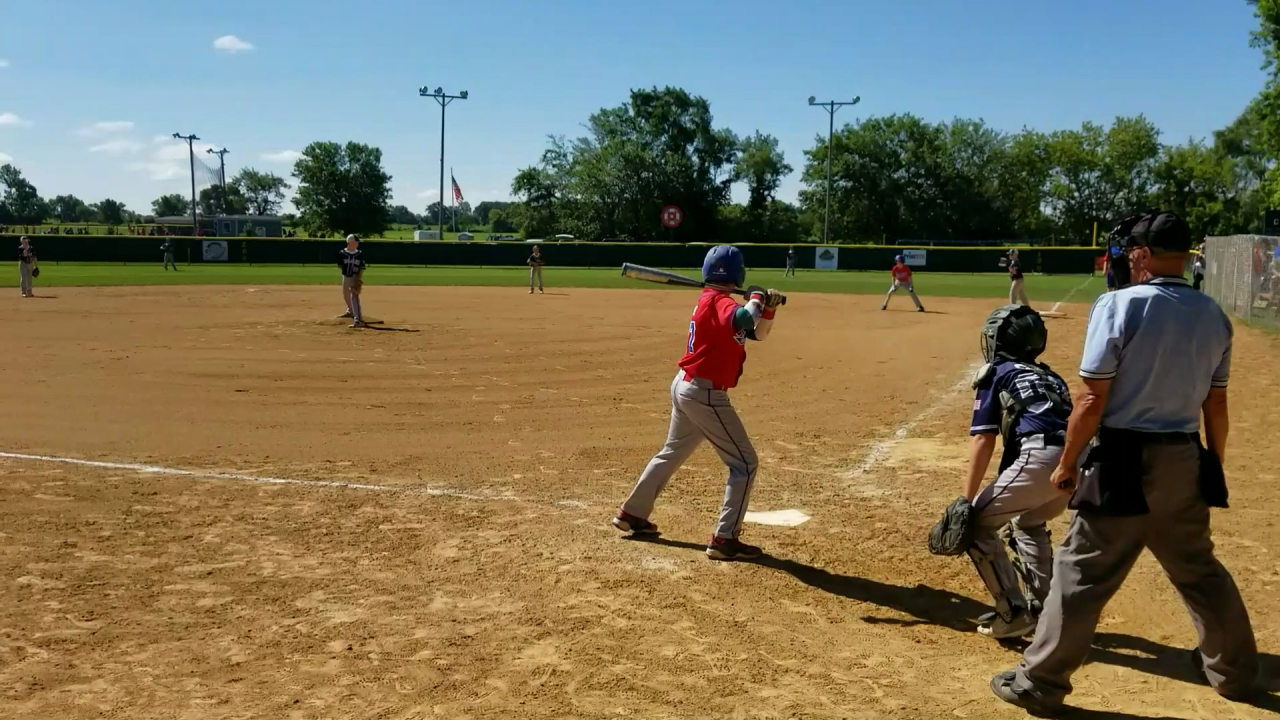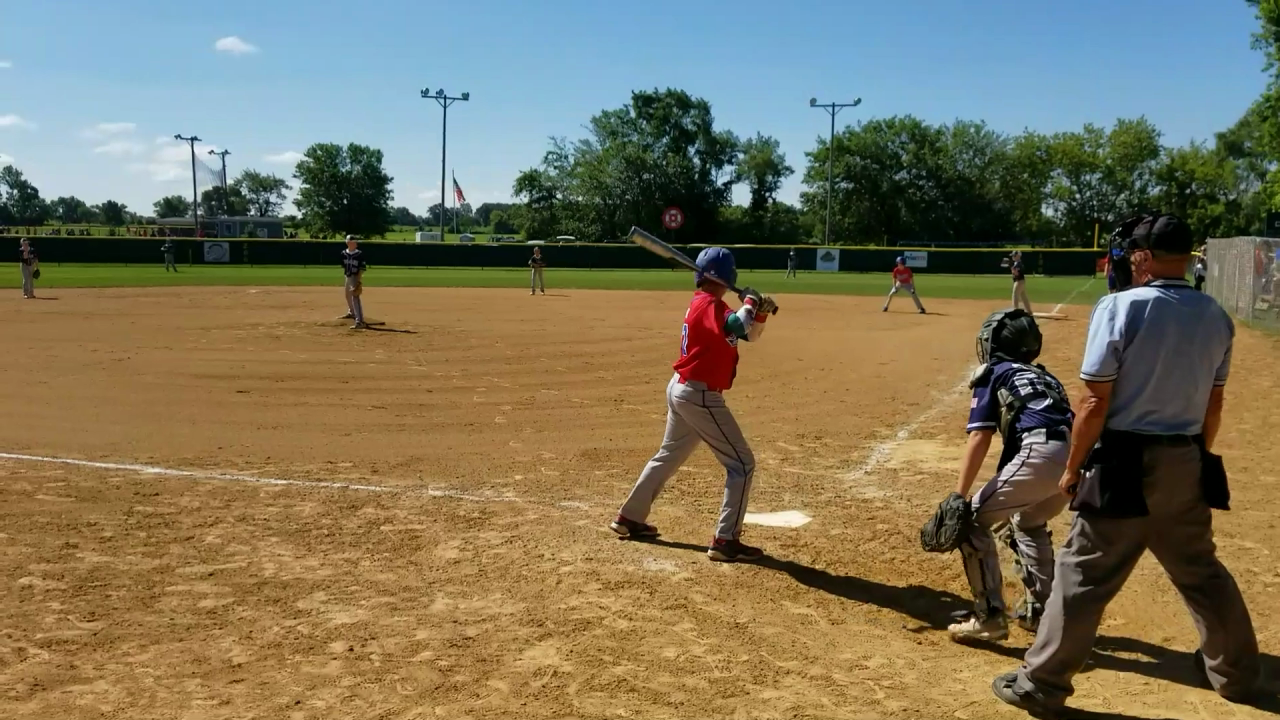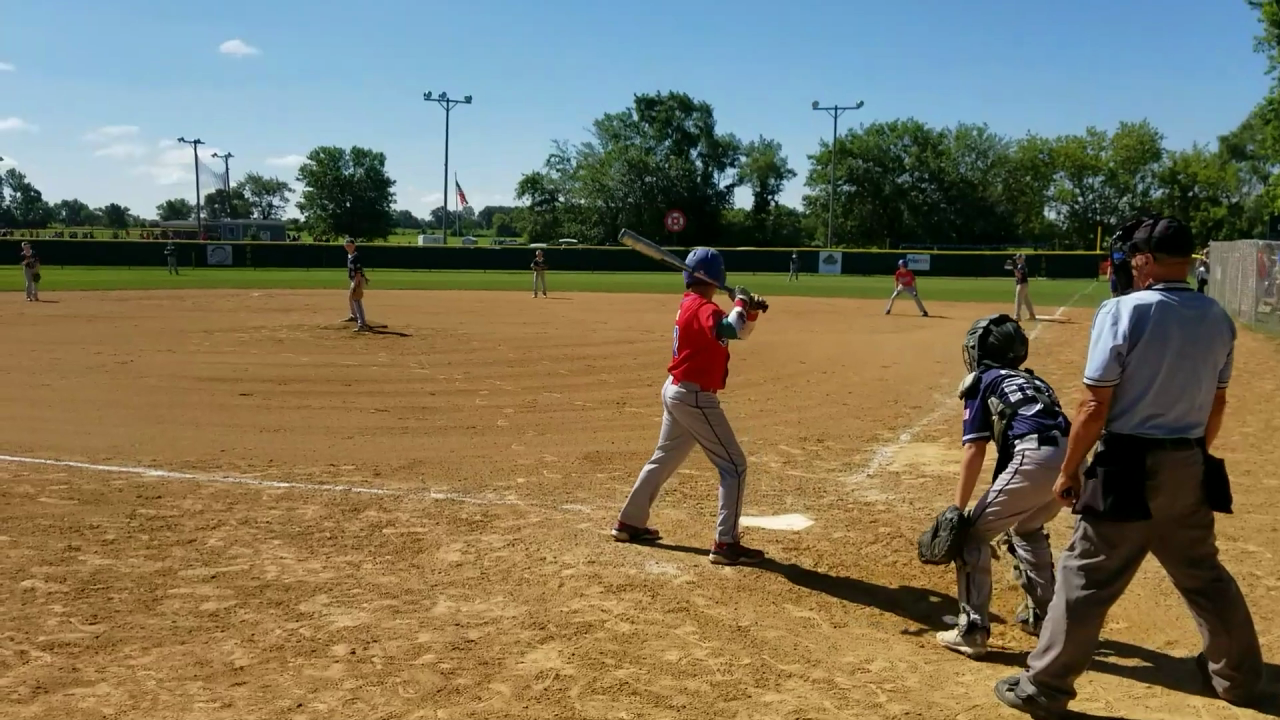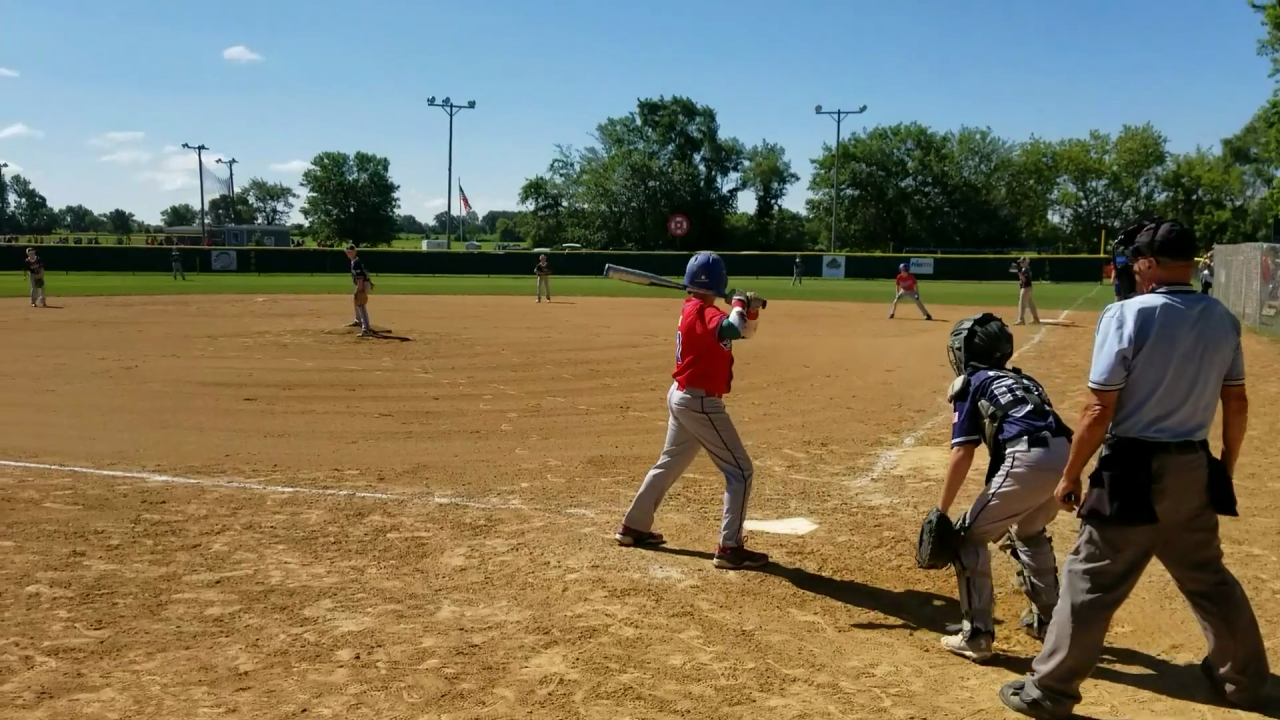
dt=0.2s
person 1, frame 1
left shoulder: (1119, 304)
right shoulder: (1213, 315)
left elbow: (1093, 399)
right elbow: (1217, 404)
left wrist: (1067, 463)
right wrist: (1215, 468)
left hip: (1124, 463)
right hip: (1186, 461)
left knee: (1082, 574)
right knee: (1200, 570)
left ankle: (1039, 683)
right ankle: (1234, 671)
person 1, frame 2
left shoulder: (1120, 307)
right shoulder: (1215, 316)
left elbow: (1096, 401)
right elbow: (1213, 403)
left wrist: (1074, 467)
left hip: (1125, 465)
right hip: (1187, 464)
left knee: (1082, 576)
right knee: (1202, 573)
left ankle: (1040, 685)
right ankle: (1235, 673)
person 1, frame 3
left shoulder: (1123, 311)
right shoulder: (1217, 318)
left elbow: (1096, 406)
right elbow: (1216, 404)
left wrist: (1069, 471)
left hip: (1128, 468)
right hip: (1190, 467)
left knee: (1085, 579)
right knee: (1204, 575)
right ankle: (1239, 676)
person 1, frame 4
left shoulder: (1127, 314)
right shoulder: (1222, 320)
left elbow: (1100, 410)
right elbow: (1236, 402)
left wrist: (1070, 476)
right wrist: (1224, 466)
left hip: (1134, 472)
right hip: (1195, 470)
left knee: (1090, 583)
right knee: (1210, 579)
right ankle: (1244, 679)
person 2, frame 1
left shoulder: (994, 374)
right shoulder: (1050, 377)
left elbow: (983, 441)
left wrist: (966, 502)
left hip: (1041, 458)
left knee: (975, 523)
right knee: (1027, 522)
left ankle: (1014, 612)
right ankle: (1042, 608)
person 2, frame 2
left shoulder: (992, 374)
right shoulder: (1045, 377)
left elbow: (979, 438)
left wrist: (959, 497)
left hip: (1041, 453)
left knee: (972, 520)
right knee: (1028, 522)
left ankle: (990, 614)
right ankle: (1042, 610)
person 2, frame 3
left shoulder: (981, 382)
right shoulder: (1034, 381)
left elbow: (975, 449)
left wrist: (957, 510)
left hip: (1035, 459)
left knee: (972, 532)
right knee: (1025, 527)
left ankle: (972, 630)
right ankle: (1043, 614)
person 2, frame 4
left shoulder: (970, 384)
right shoulder: (1024, 381)
left elbow: (963, 453)
left wrist: (941, 511)
left hip: (1028, 461)
right hip: (1066, 456)
left knee: (970, 536)
right knee: (1027, 531)
left ankle: (977, 634)
right ankle: (1048, 618)
person 3, frame 1
left shoulder: (711, 302)
right shoulder: (719, 302)
left elbow: (757, 332)
right elbow: (745, 318)
left wrist: (768, 308)
right wrist: (757, 297)
left hip: (685, 386)
right hip: (705, 393)
left knee: (671, 453)
right knee: (744, 463)
left ankle: (631, 513)
right ankle: (724, 540)
person 3, frame 2
left shoulder: (703, 303)
right shoulder: (710, 305)
left elbow: (748, 334)
right elbow: (737, 326)
left wrist: (761, 312)
right wrist: (750, 302)
left hip: (680, 389)
right hip: (700, 395)
left knee: (668, 456)
right knee: (742, 463)
left ankle: (629, 518)
right ankle: (725, 541)
person 3, frame 3
left shoulder: (692, 305)
right shoulder: (702, 308)
left elbow: (740, 332)
right elbow: (729, 330)
left wrist: (751, 311)
right wrist: (740, 302)
left hip: (676, 391)
right hip: (694, 397)
left knee: (664, 459)
right knee: (734, 465)
left ankle: (629, 523)
right ankle: (725, 544)
person 3, frame 4
left shoulder: (695, 309)
right shoulder: (703, 311)
left elbow: (745, 331)
right elbow: (732, 330)
left wrist: (751, 309)
right wrist: (739, 302)
left hip: (682, 396)
right hip: (700, 402)
left knee: (669, 464)
right knee: (740, 470)
left ankle: (633, 527)
right ankle: (729, 548)
